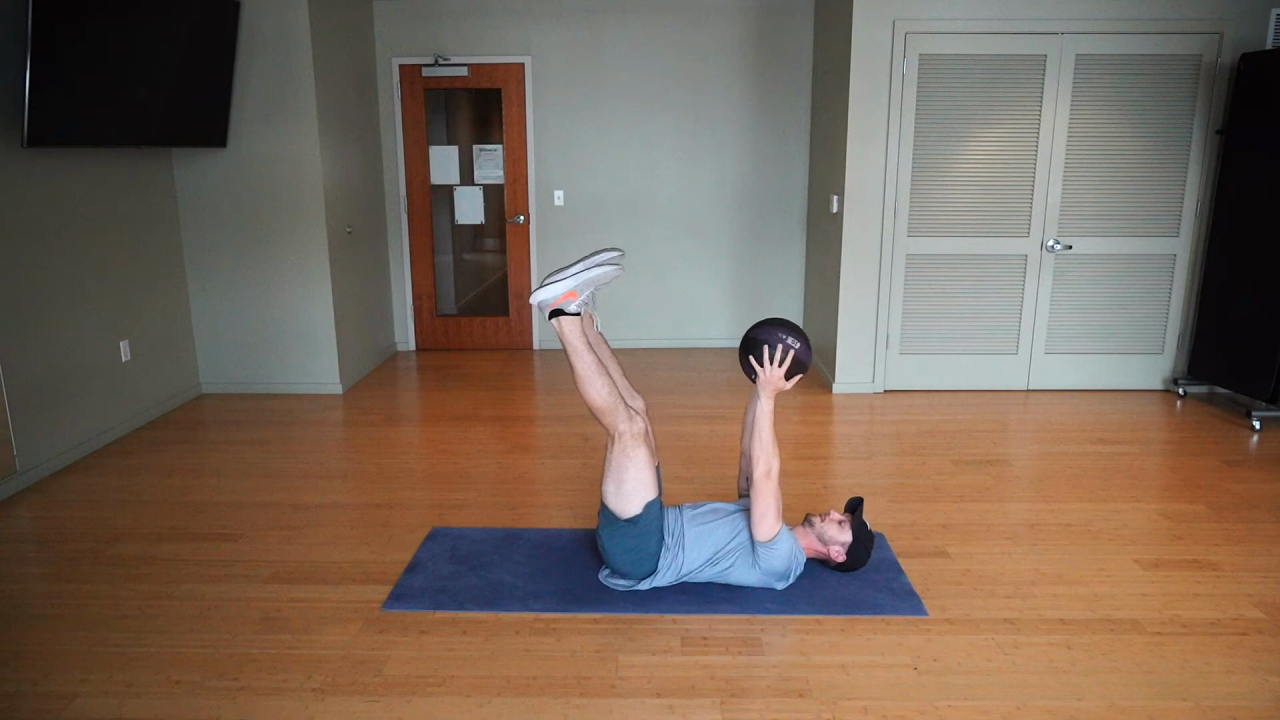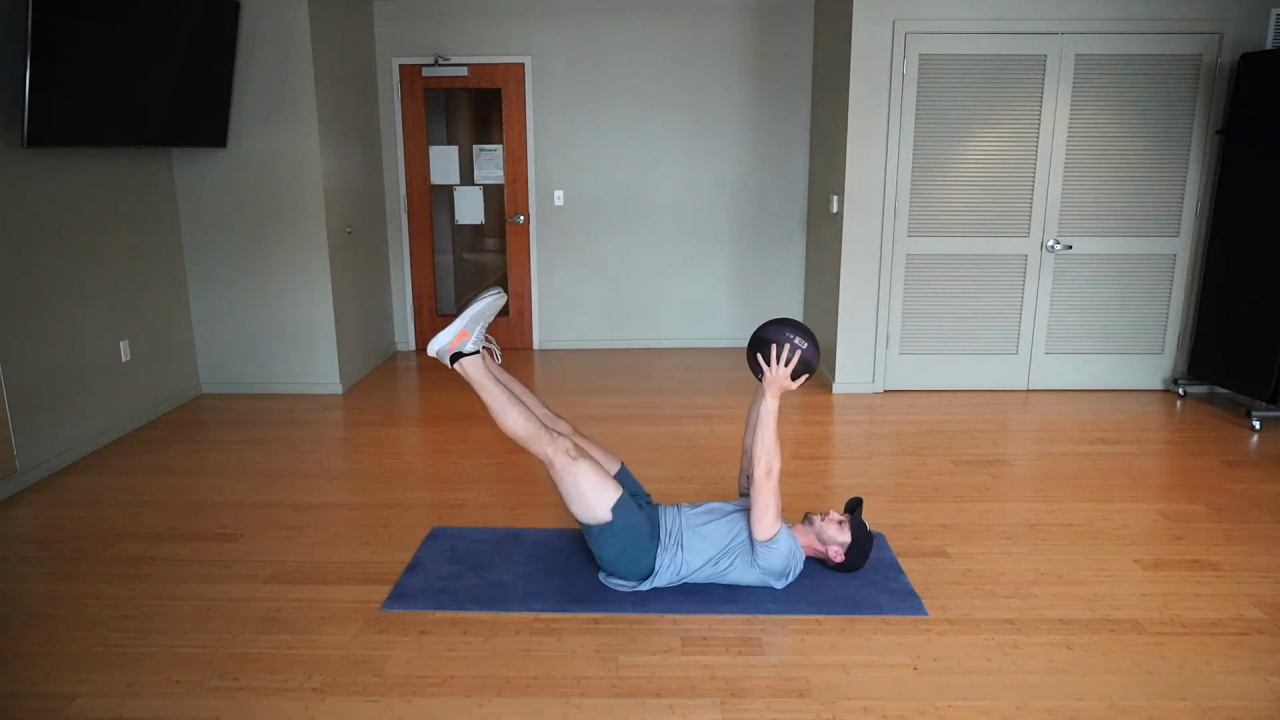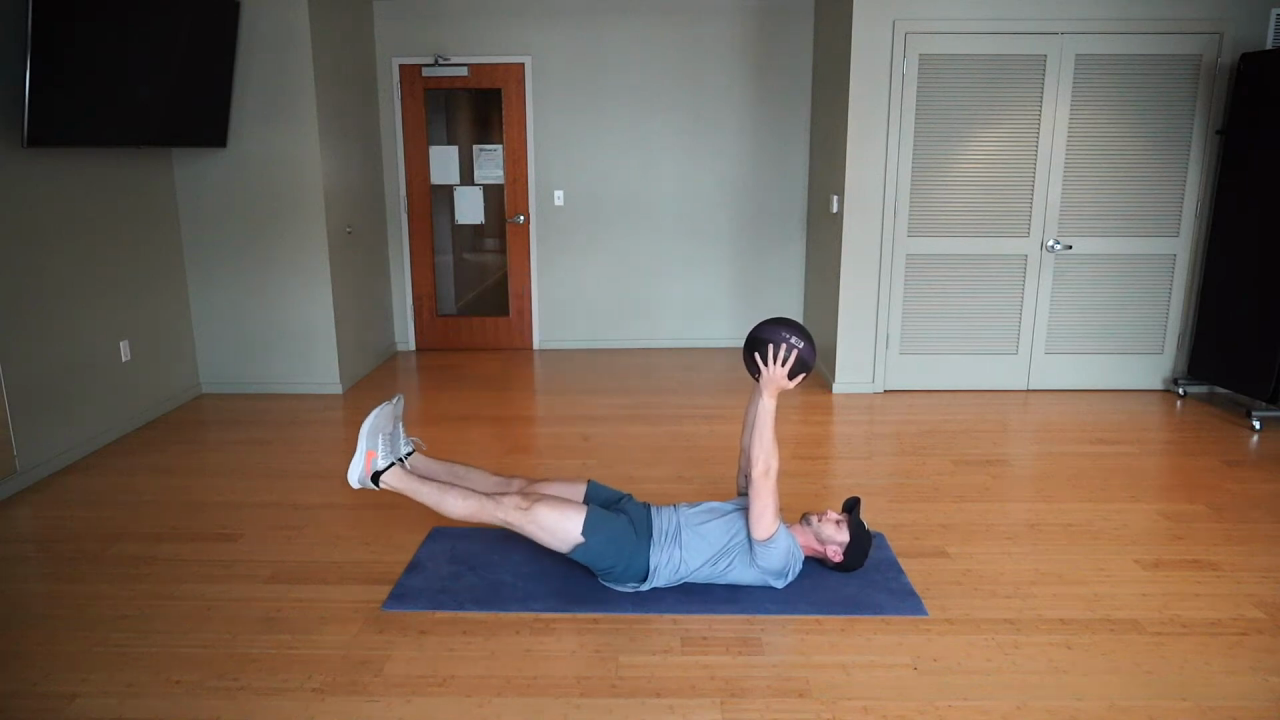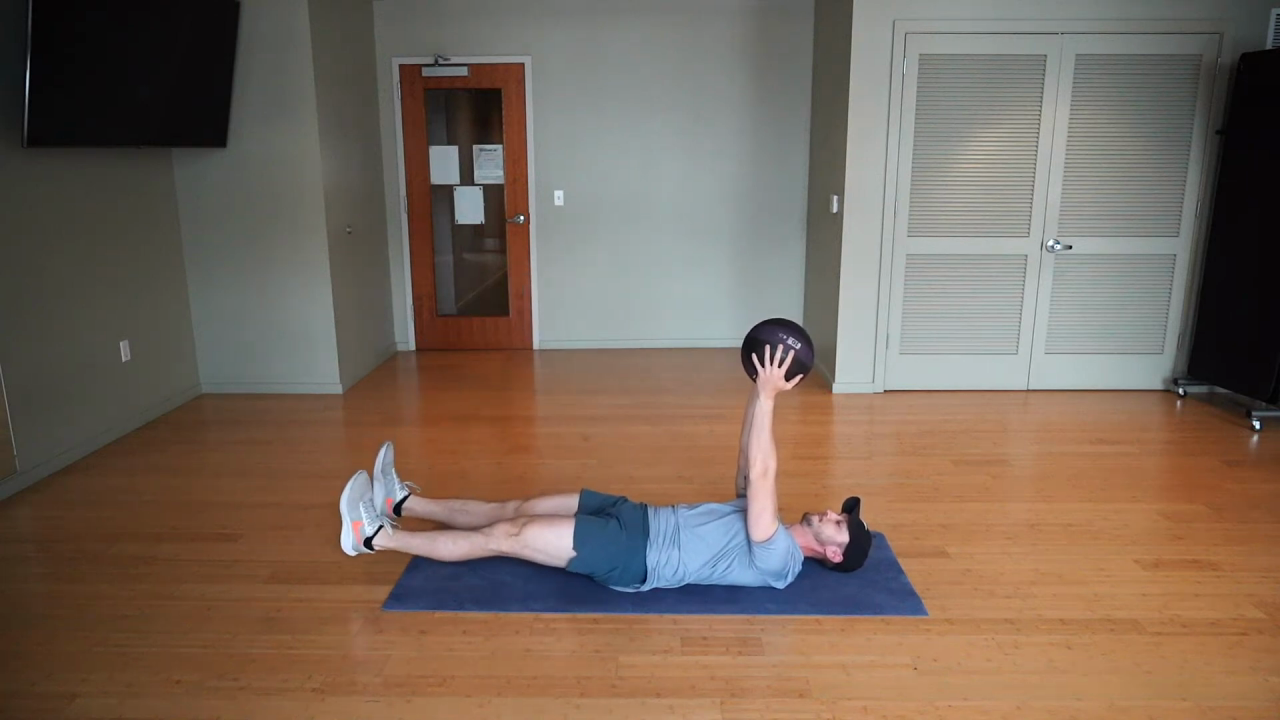
dt=1s
person 1, frame 1
left shoulder: (780, 560)
right shoulder: (770, 527)
left elbow: (764, 475)
right elbow: (750, 469)
left wrist: (767, 397)
right wrist: (761, 390)
left hip: (637, 553)
right hip: (656, 533)
left knee: (627, 426)
right knee: (632, 409)
left ankle: (566, 312)
right ankle: (575, 312)
person 1, frame 2
left shoulder: (780, 559)
right shoulder: (772, 532)
left elbow: (765, 475)
right elbow: (752, 467)
left wrist: (773, 397)
right wrist: (765, 391)
left hip: (638, 554)
right hip: (652, 523)
left knee: (558, 449)
right knee: (566, 435)
left ankle: (466, 360)
right ankle: (478, 359)
person 1, frame 3
left shoulder: (778, 559)
right shoulder: (768, 527)
left elbow: (763, 475)
right elbow: (749, 466)
left wrist: (770, 396)
right wrist: (760, 391)
left hip: (635, 554)
right hip: (639, 519)
left knee: (511, 508)
right knee: (521, 488)
left ankle: (388, 475)
right ankle: (407, 461)
person 1, frame 4
left shoulder: (776, 560)
right shoulder: (765, 526)
left elbow: (761, 476)
right elbow: (747, 469)
left wrist: (767, 398)
right wrist: (758, 393)
left hip: (633, 555)
right hip: (637, 520)
left knee: (505, 536)
right knee: (515, 509)
left ankle: (379, 536)
right ankle: (405, 502)
